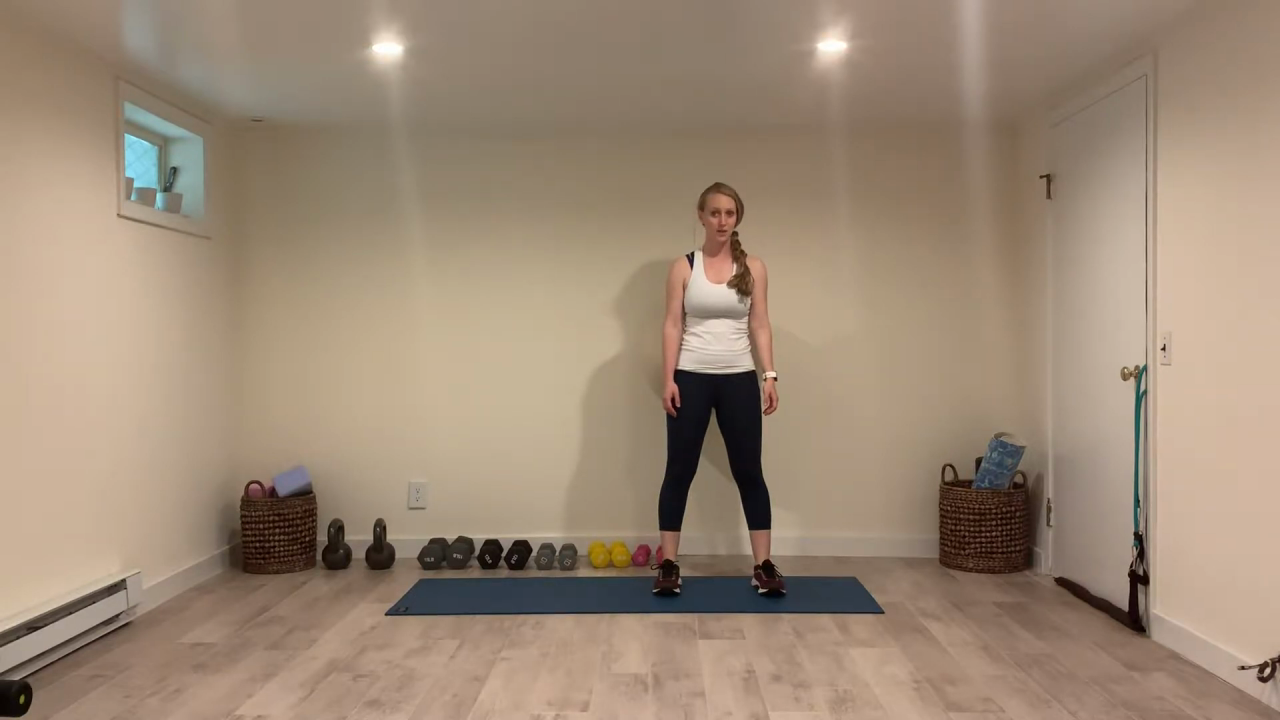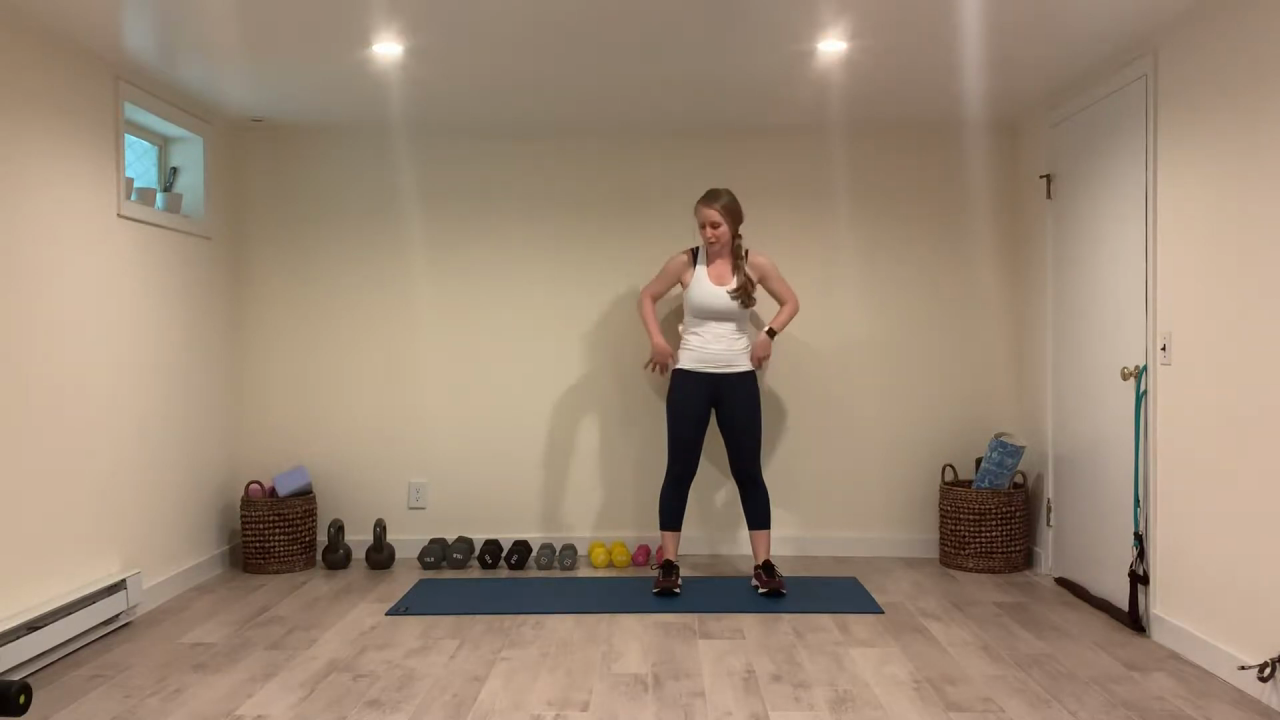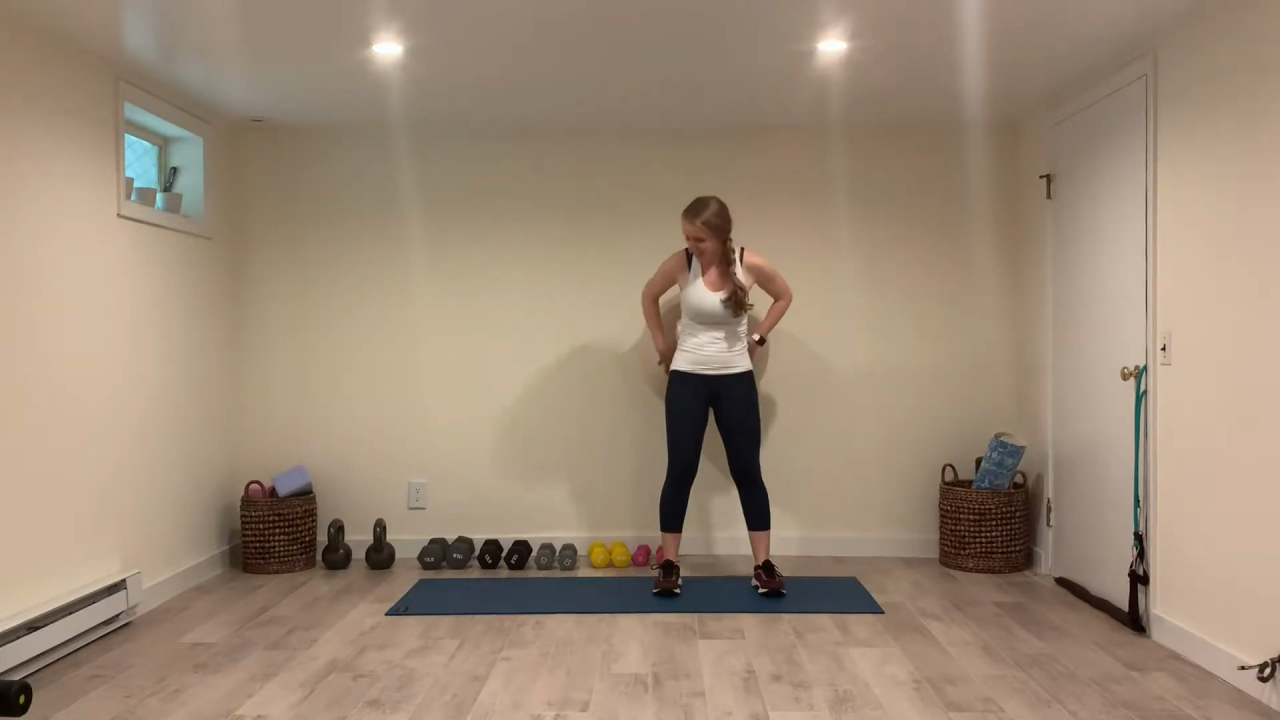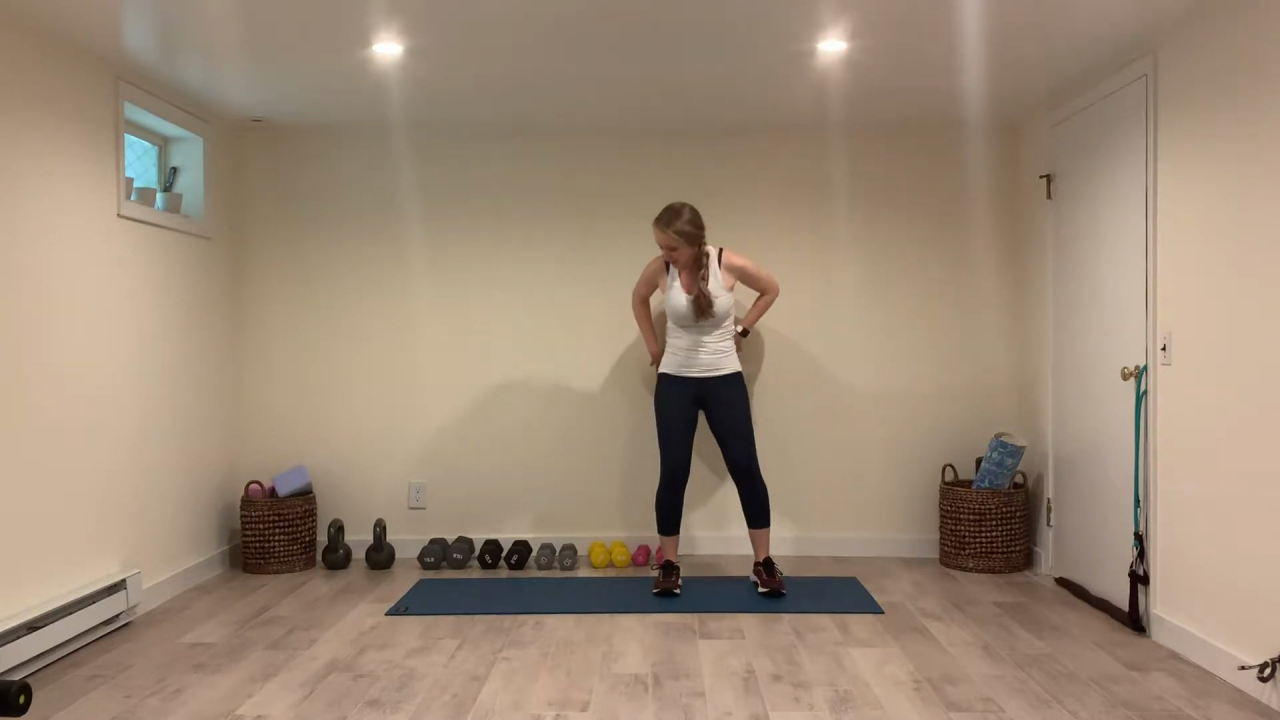
dt=0.4s
person 1, frame 1
left shoulder: (753, 267)
right shoulder: (684, 267)
left elbow: (760, 325)
right elbow: (672, 326)
left wrist: (769, 376)
right wrist: (669, 380)
left hip: (739, 379)
right hip: (692, 378)
left knee: (749, 472)
right knee: (679, 471)
left ankle: (763, 566)
right ankle: (668, 565)
person 1, frame 2
left shoulder: (756, 264)
right shoulder: (685, 262)
left elbow: (791, 302)
right elbow: (646, 297)
left wrist: (767, 335)
right wrist: (657, 340)
left hip: (739, 378)
right hip: (690, 377)
left knee: (748, 471)
right knee: (680, 470)
left ankle: (763, 565)
right ankle: (668, 564)
person 1, frame 3
left shoulder: (751, 264)
right shoulder: (679, 264)
left elbow: (784, 297)
right elbow: (649, 297)
left wrist: (757, 339)
right wrist: (661, 343)
left hip: (737, 379)
right hip: (687, 378)
left knee: (747, 471)
right knee: (680, 470)
left ankle: (763, 565)
right ankle: (669, 564)
person 1, frame 4
left shoulder: (730, 264)
right shoulder: (658, 269)
left elbow: (770, 289)
right elbow: (638, 300)
left wrist: (740, 331)
right wrist: (653, 346)
left hip: (725, 379)
right hip: (675, 382)
left knee: (746, 469)
right knee: (673, 473)
left ankle: (763, 564)
right ankle: (669, 565)
